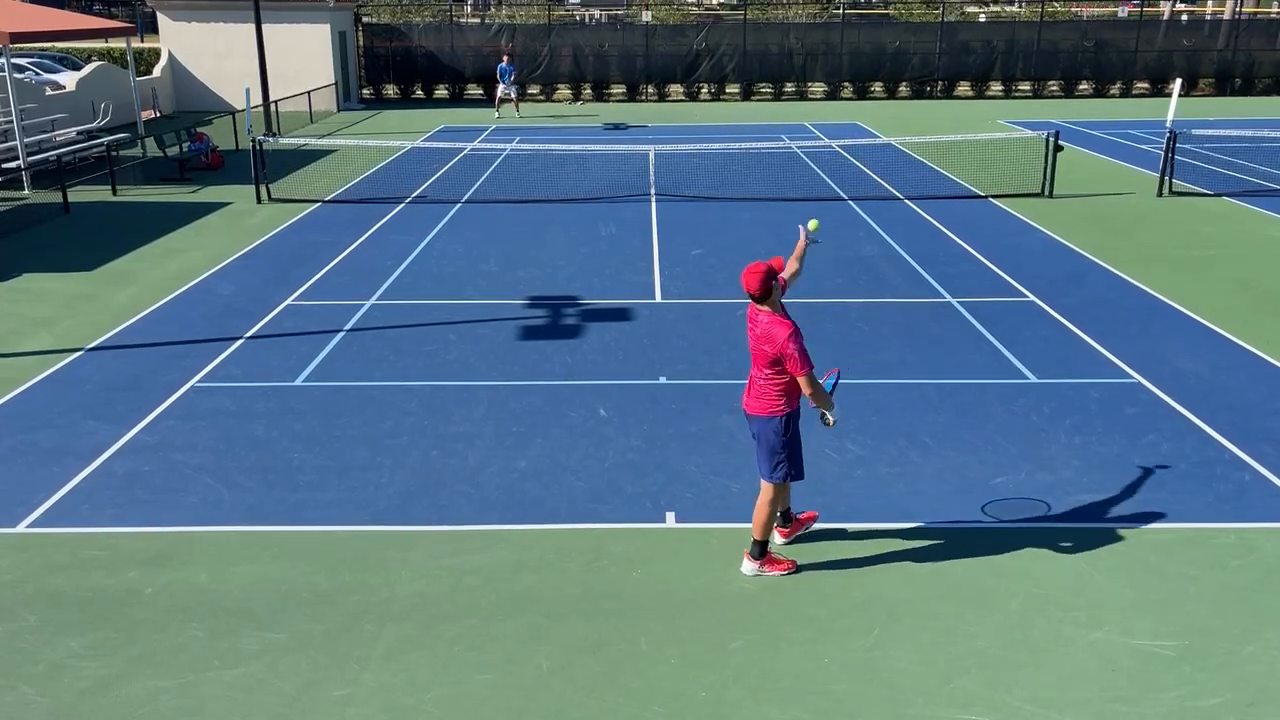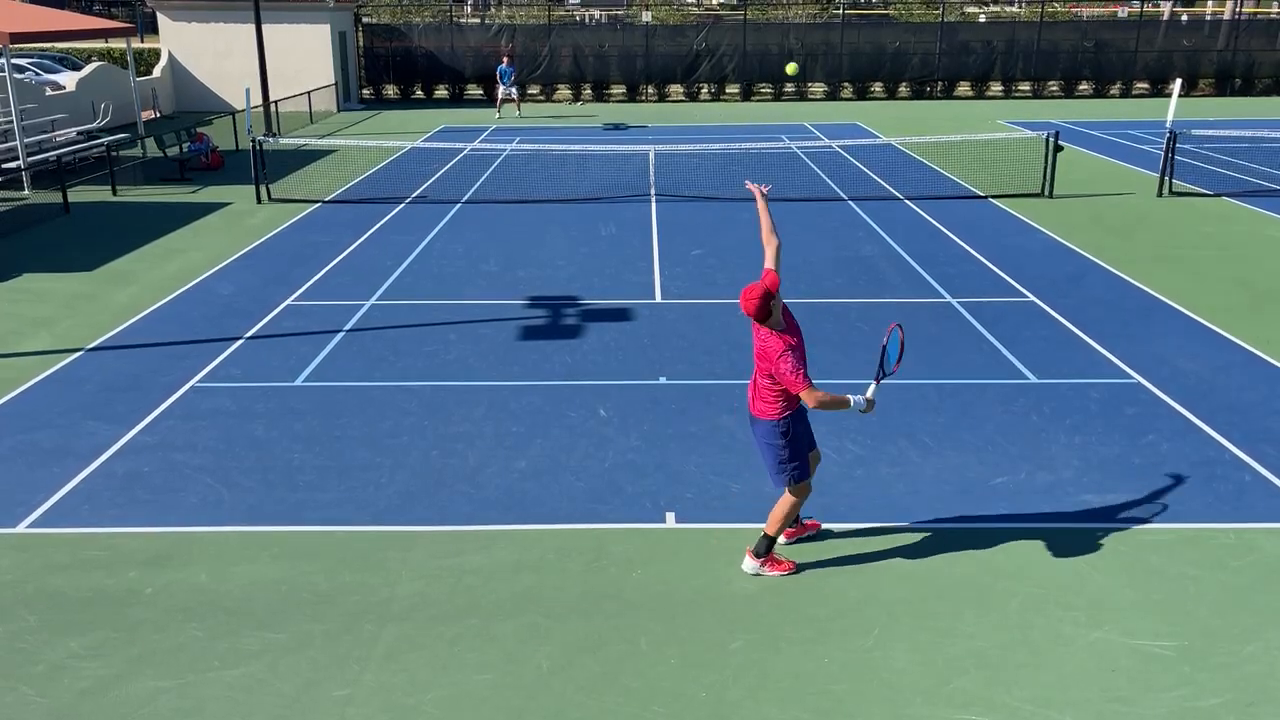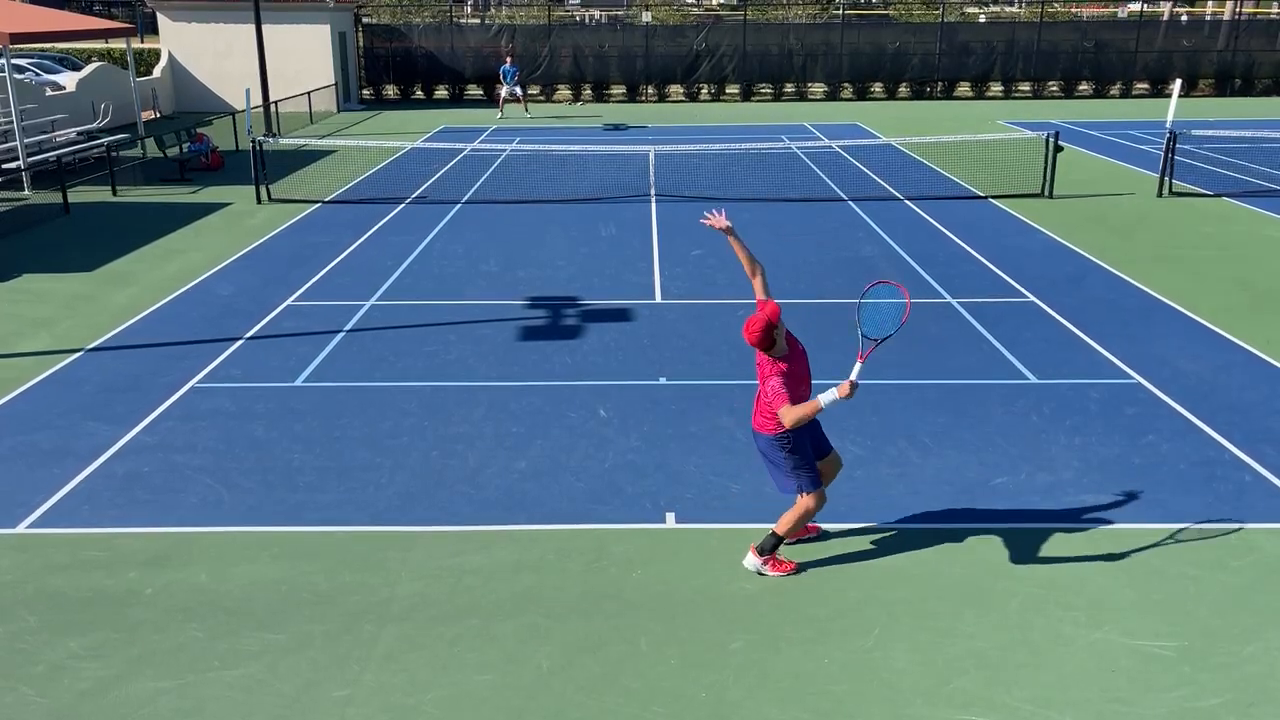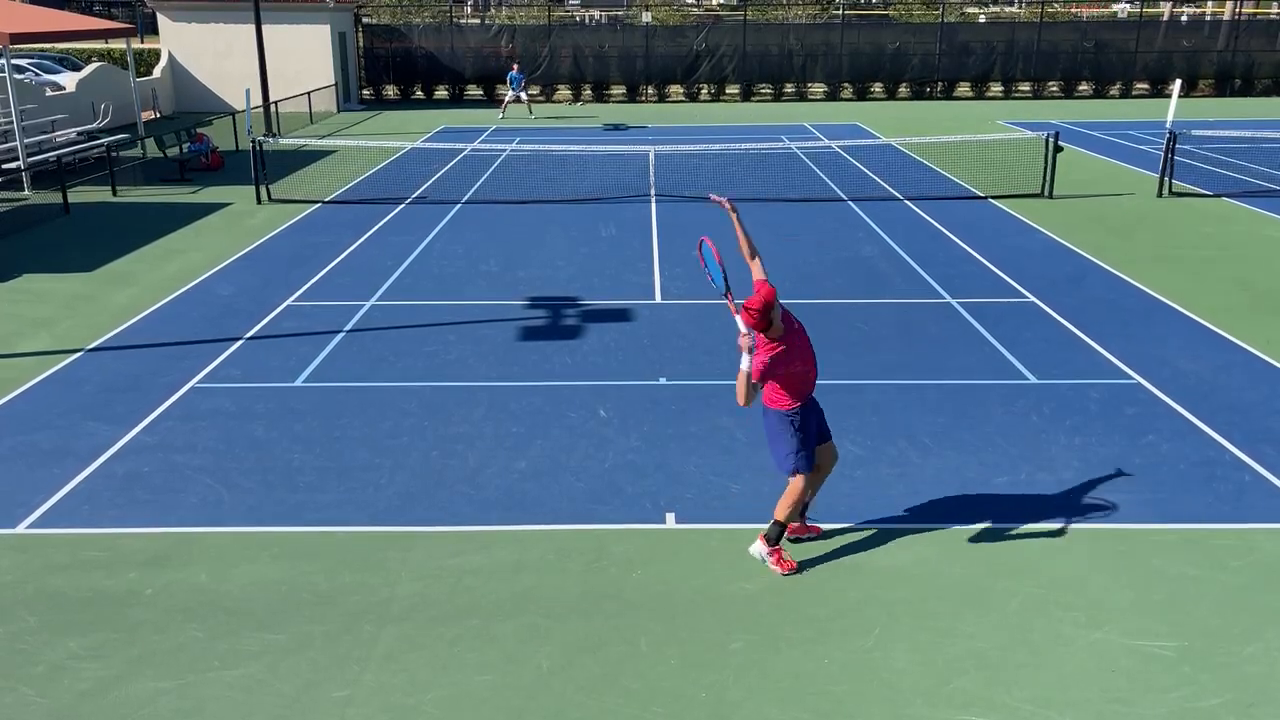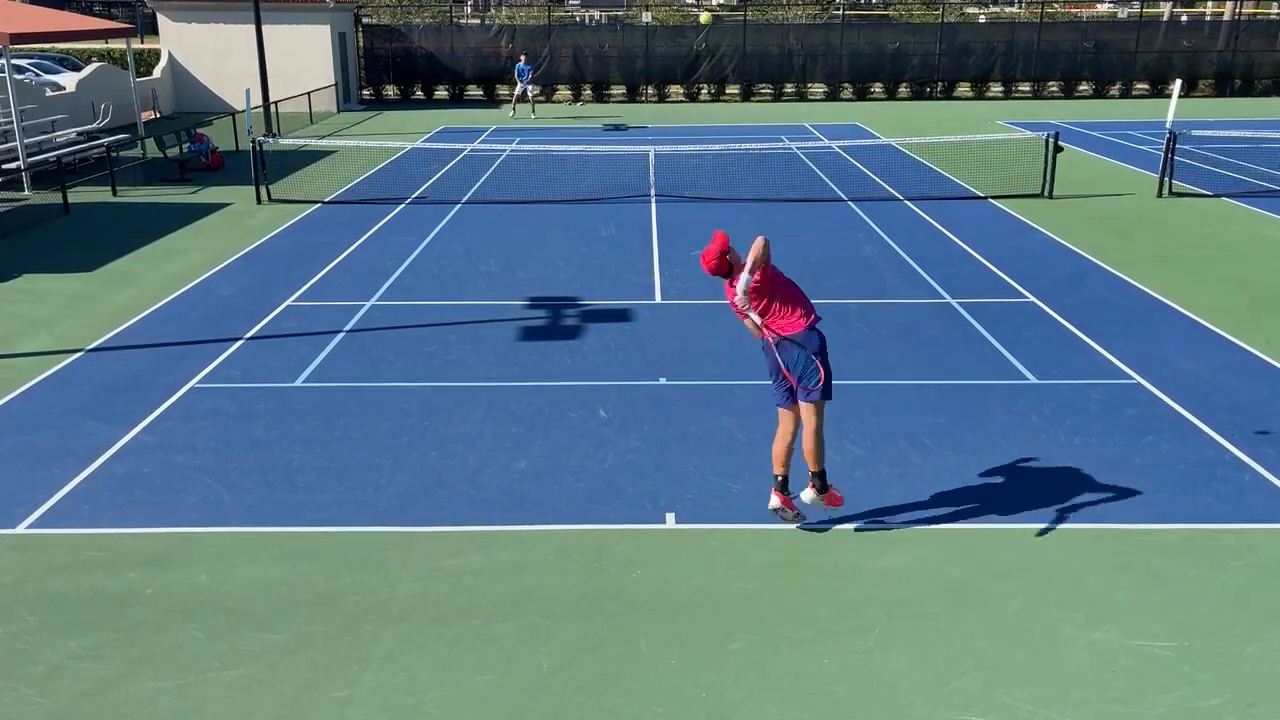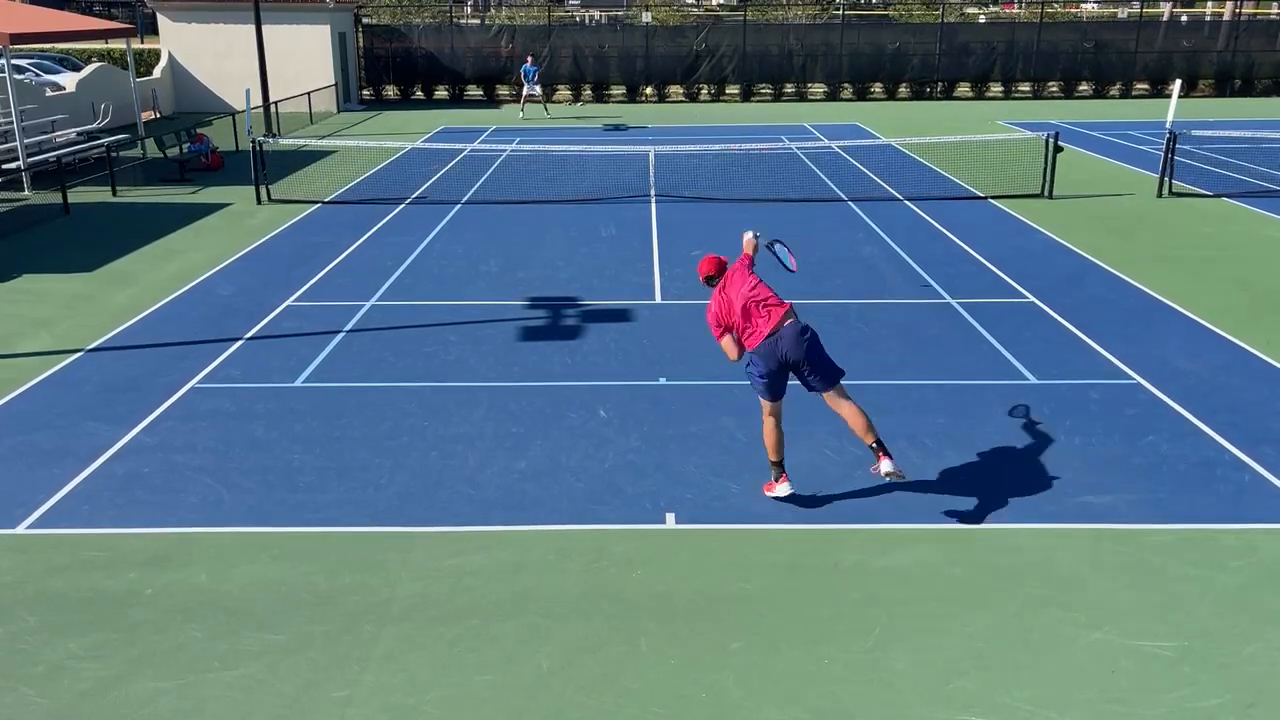
dt=0.2s
person 1, frame 1
left shoulder: (757, 304)
right shoulder: (785, 333)
left elbow: (789, 272)
right elbow: (809, 388)
left wrist: (803, 244)
right wrist: (829, 409)
left hip: (757, 405)
right hip: (774, 414)
left knee: (785, 472)
right knee: (774, 486)
left ankle: (785, 523)
right ankle: (756, 558)
person 1, frame 2
left shoulder: (767, 308)
right shoulder: (780, 351)
left elbow: (772, 245)
right elbow: (812, 398)
left wrist: (761, 201)
right wrist: (858, 402)
left hip: (780, 410)
right hip: (775, 420)
left knee: (809, 460)
right knee: (798, 490)
left ankle: (792, 525)
right ankle: (758, 557)
person 1, frame 3
left shoulder: (767, 324)
right shoulder: (775, 374)
left elbow: (756, 272)
right elbow: (787, 420)
left wrist: (730, 234)
right wrist: (833, 396)
left hip: (797, 423)
right hip: (778, 436)
left knee: (832, 465)
right knee: (812, 501)
left ankle: (795, 526)
right ankle: (760, 554)
person 1, frame 4
left shoulder: (765, 303)
right shoulder: (765, 357)
left elbow: (754, 263)
right elbow: (743, 400)
left wrist: (734, 217)
right wrist: (746, 359)
left hip: (800, 403)
right hip: (787, 413)
left knee: (826, 457)
right knee: (802, 483)
left ankle: (796, 523)
right ankle: (767, 544)
person 1, frame 5
left shoulder: (735, 295)
right elbow: (761, 244)
right hip: (804, 337)
left knee: (788, 421)
right knee: (811, 414)
left ankle: (780, 494)
right ankle: (818, 487)
person 1, frame 6
left shoulder: (715, 311)
right shoulder: (739, 271)
left elbow: (735, 355)
right elbow: (751, 246)
right wrist: (750, 238)
left hip: (762, 353)
right hip: (793, 333)
left knee: (771, 414)
right knee: (837, 397)
left ankle: (778, 480)
right ankle: (883, 458)
